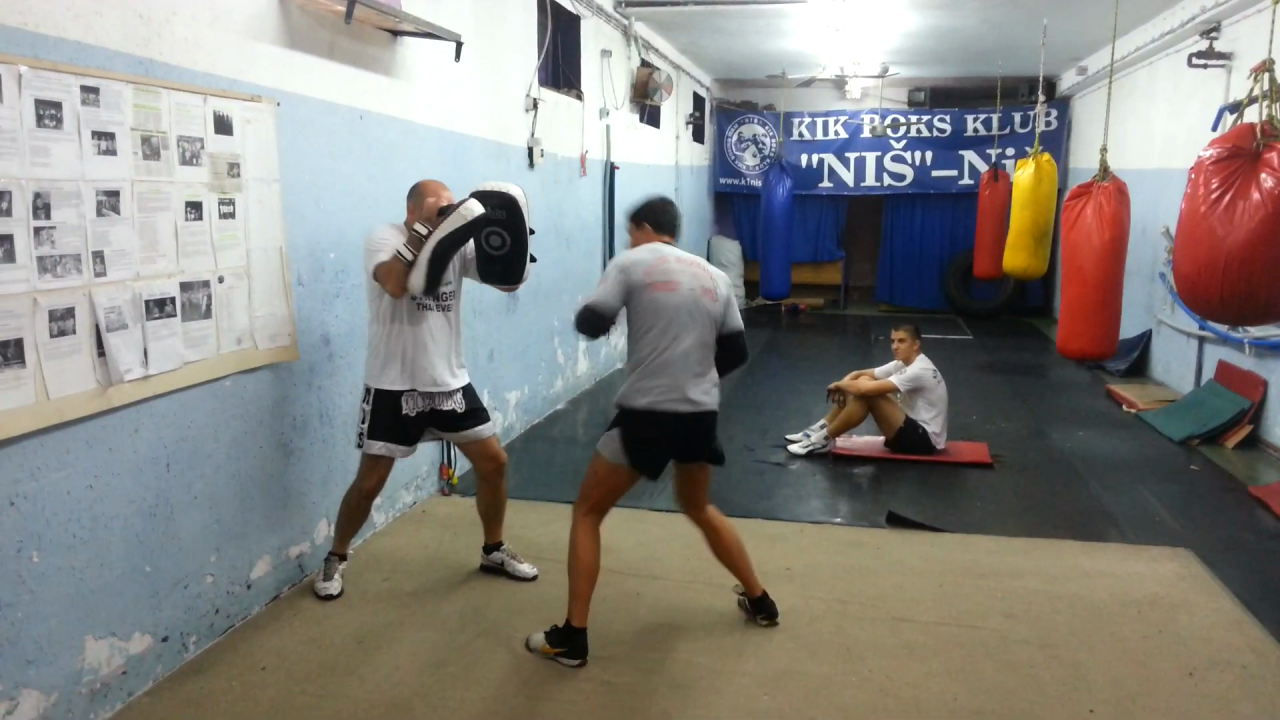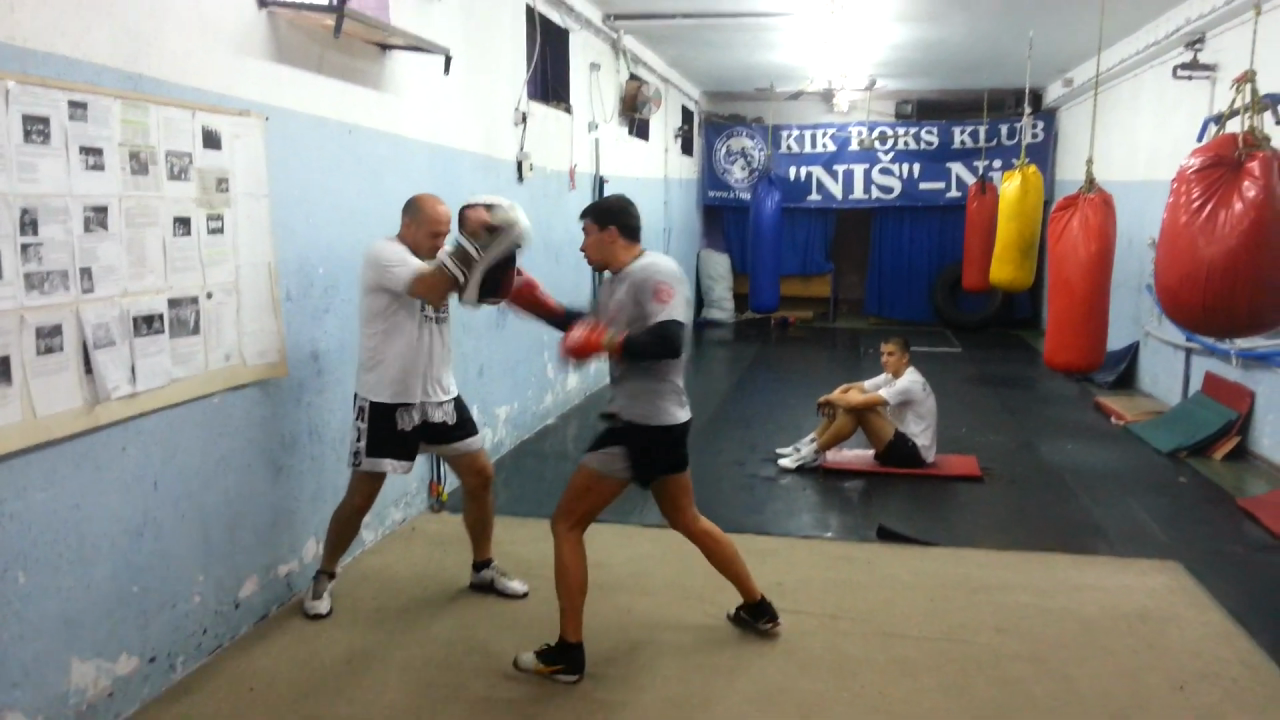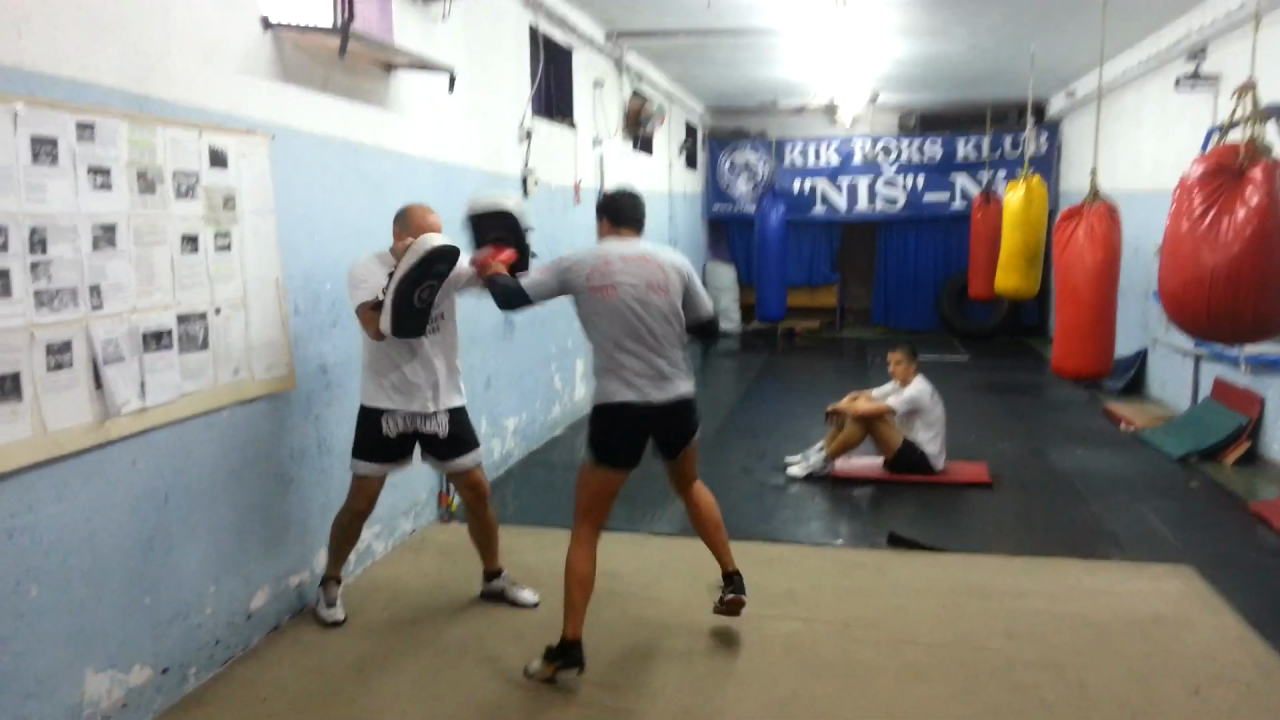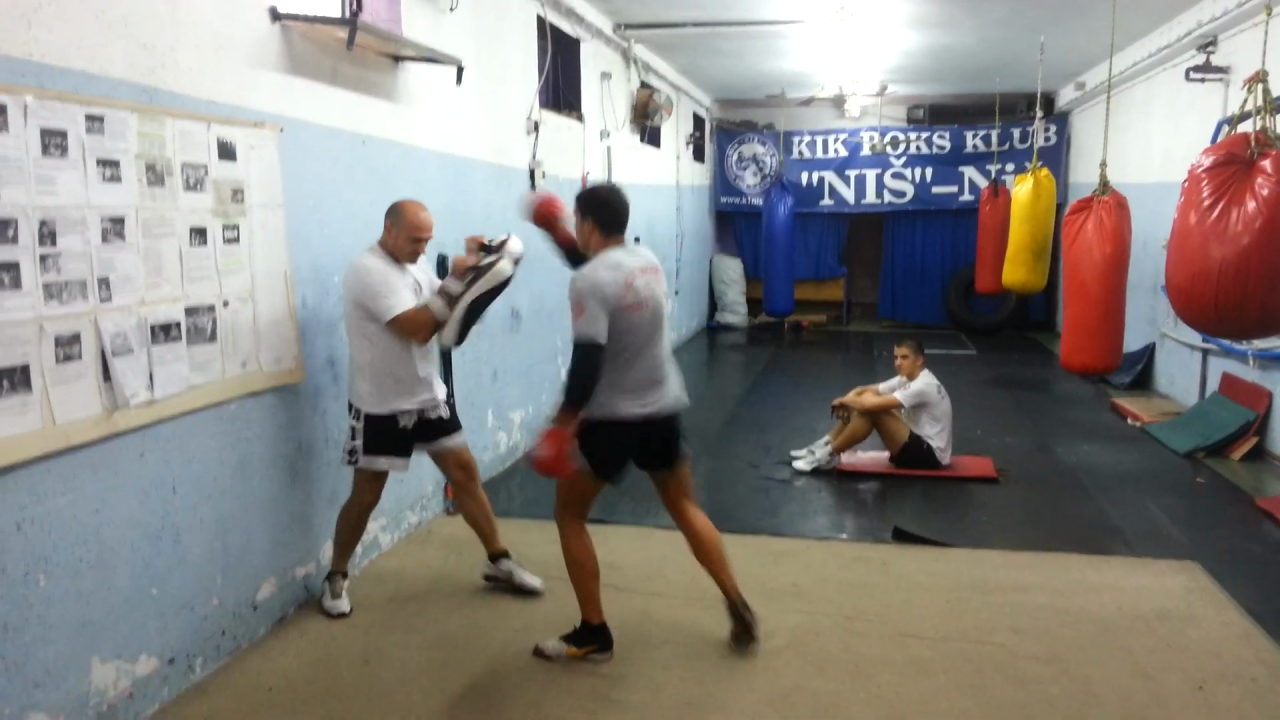
dt=0.2s
person 1, frame 1
left shoulder: (632, 262)
right shoulder: (715, 277)
left elbow: (590, 323)
right elbow: (737, 353)
left wrist: (611, 305)
left hip: (649, 411)
right hip: (700, 412)
left knee: (587, 513)
right knee: (699, 510)
left ankle: (573, 636)
right ankle: (759, 600)
person 1, frame 2
left shoulder: (652, 273)
right shoulder: (619, 280)
left elbow: (668, 342)
right elbow: (590, 329)
left wrist: (607, 344)
right wrist: (539, 304)
left hip: (642, 425)
right hip: (662, 421)
left knee: (566, 525)
right knee: (688, 520)
left ankle: (567, 652)
right ankle: (758, 606)
person 1, frame 3
left shoulder: (579, 261)
right shoulder: (675, 263)
left elbow: (514, 297)
right elbow: (708, 329)
left wrist: (491, 273)
left hip: (618, 409)
right hip: (676, 402)
left knee: (586, 527)
right knee: (689, 486)
left ankle: (568, 648)
right ankle: (731, 580)
person 1, frame 4
left shoulder: (589, 282)
right shoulder: (646, 260)
left elbow: (587, 364)
left wrist: (563, 423)
left hip: (611, 422)
right hip: (662, 411)
left knee: (569, 515)
right knee: (685, 510)
left ankle: (593, 632)
right ankle: (739, 612)
person 2, frame 1
left shoulder: (456, 245)
right shoulder: (383, 238)
right elbow: (395, 284)
right wrist: (424, 228)
left hip: (450, 381)
right hip: (393, 386)
left knee: (494, 462)
right knee: (369, 482)
left ankle: (494, 551)
right ankle: (336, 558)
person 2, frame 2
left shoulder: (439, 259)
right shoulder: (383, 253)
right elbow: (435, 294)
right wrist: (471, 240)
left hip: (439, 393)
right hip: (386, 399)
left knee: (480, 476)
right knee: (360, 498)
left ankle: (483, 569)
right ankle: (324, 576)
person 2, frame 3
right shoulder: (367, 270)
right elbow: (376, 328)
left hip: (442, 402)
right hip: (385, 406)
left knee: (476, 490)
right knee: (360, 502)
left ankle: (494, 578)
right ankle: (330, 583)
person 2, frame 4
left shoulder: (413, 262)
right shoulder: (368, 271)
left elbow: (448, 314)
right elbow: (419, 331)
left wrist: (476, 263)
right wrist: (454, 284)
left hip: (427, 393)
right hip: (380, 405)
left knee: (465, 472)
right knee: (365, 496)
left ankle: (498, 562)
right ankle: (336, 577)
